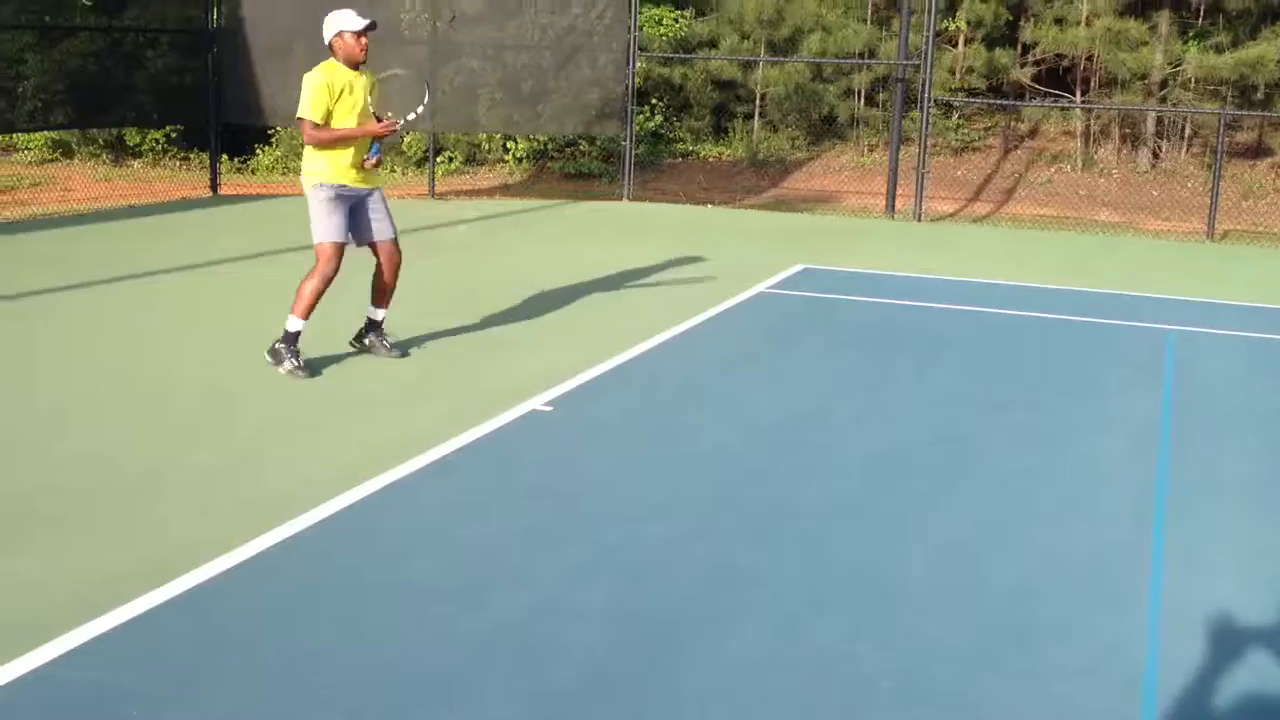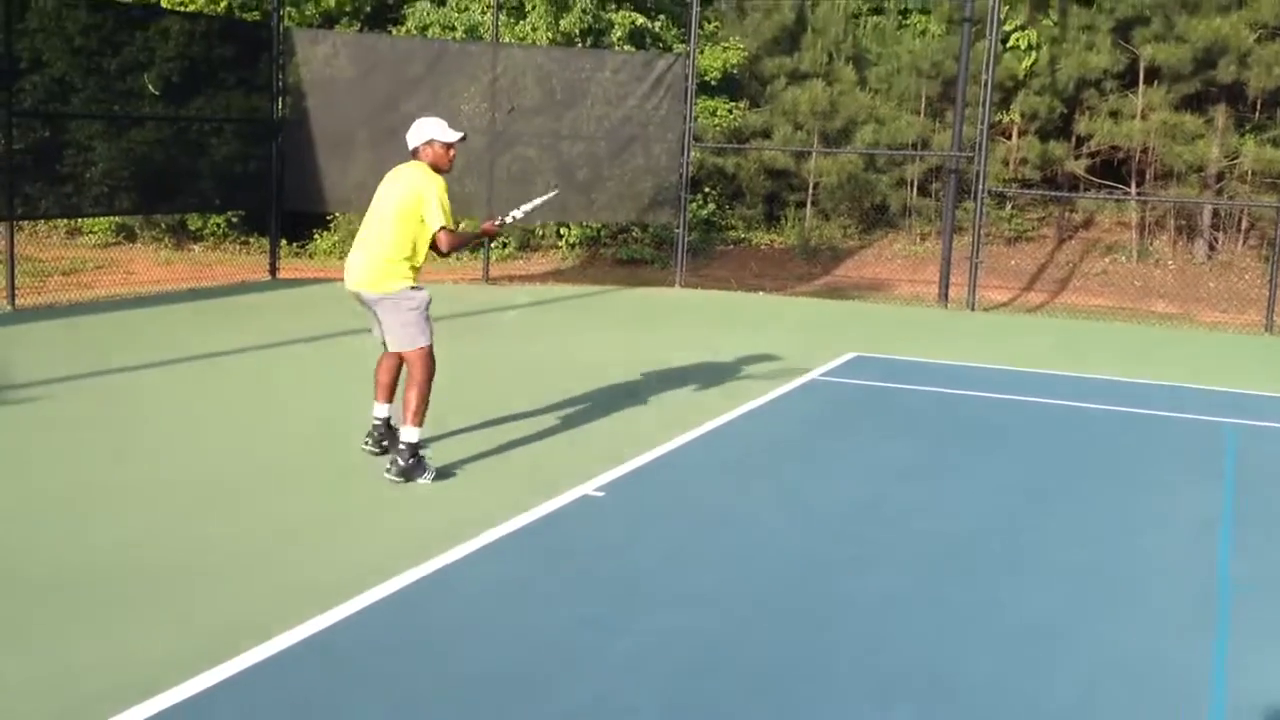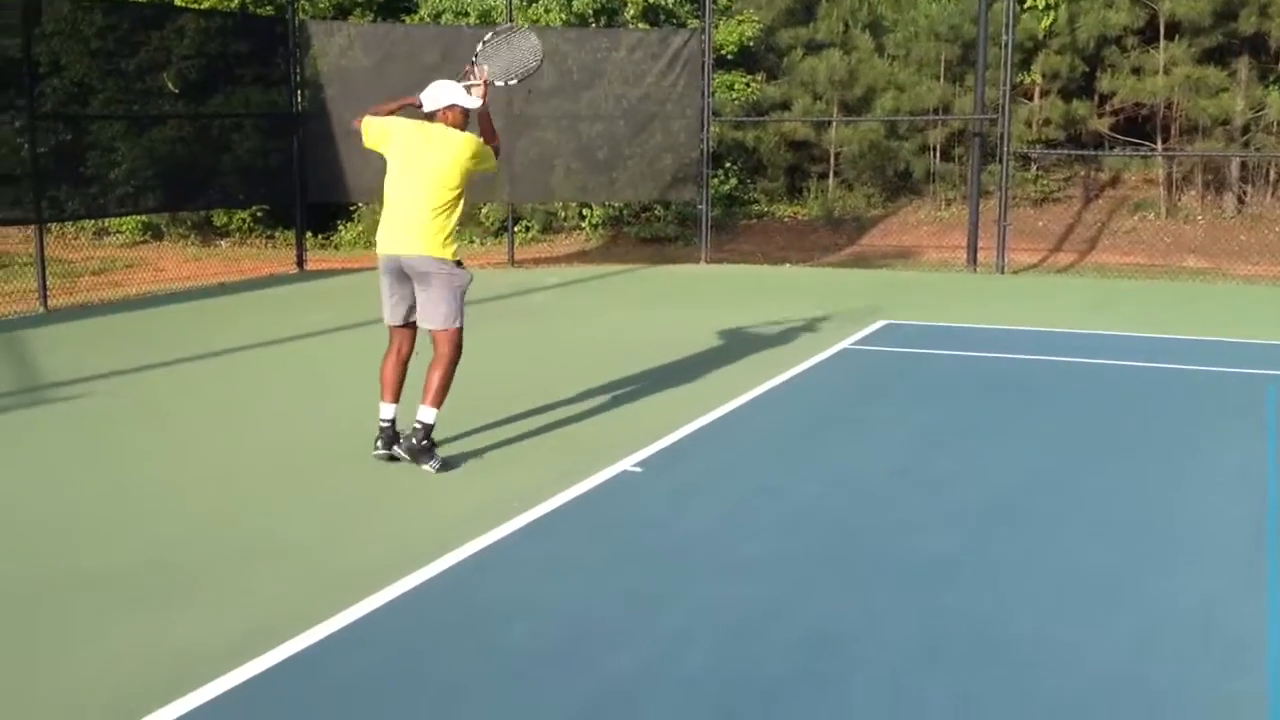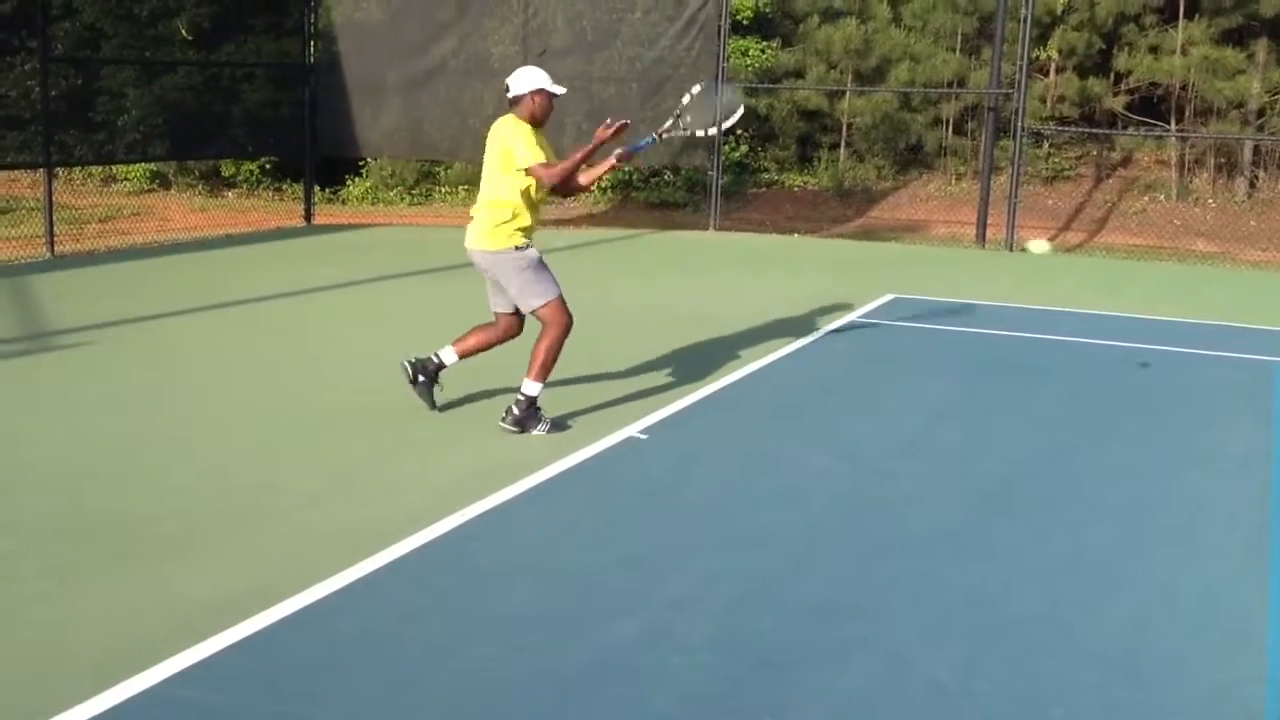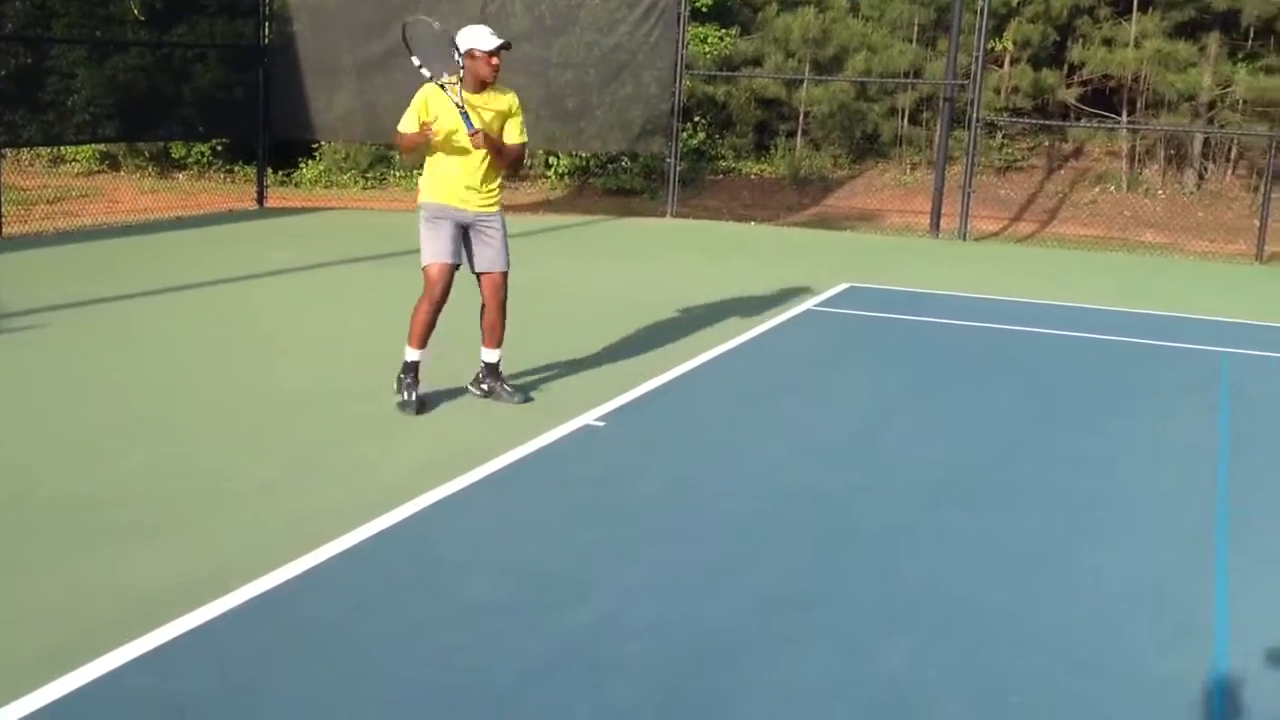
dt=0.7s
person 1, frame 1
left shoulder: (363, 80)
right shoulder: (320, 78)
right elbow: (310, 135)
left wrist: (375, 146)
right wrist: (364, 132)
left hip: (363, 184)
right hip: (327, 180)
left knee: (390, 259)
right knee: (329, 263)
left ankle: (370, 332)
right ankle: (285, 344)
person 1, frame 2
left shoulder: (399, 175)
right shoulder: (430, 183)
right elbow: (448, 244)
left wrist: (434, 241)
right wrist: (483, 232)
left hip: (359, 274)
right hip: (388, 281)
left knee: (396, 349)
right knee: (422, 367)
left ankle: (380, 429)
right ankle: (406, 457)
person 1, frame 3
left shoulder: (398, 129)
right shoulder: (467, 144)
left elbow: (361, 120)
right elbow: (494, 152)
left wrist: (406, 102)
right wrist: (483, 104)
left hip: (390, 250)
right hip: (432, 254)
left knee: (400, 344)
right knee: (448, 348)
left ankle: (386, 434)
right ankle: (418, 438)
person 1, frame 4
left shoulder: (535, 134)
right shoulder: (510, 129)
left elbow: (566, 188)
right elbow: (551, 178)
left wrist: (608, 165)
right wrist: (594, 145)
left hip: (497, 243)
right hip: (502, 244)
left knee: (508, 325)
right knee: (559, 321)
left ankle: (428, 366)
right ankle: (522, 409)
person 1, frame 5
left shoulder: (507, 101)
right shoulder: (433, 93)
left elbow: (518, 161)
right elbow: (403, 142)
left wrist: (494, 146)
right wrist: (416, 139)
left hip: (486, 209)
right hip: (440, 204)
left knee: (495, 293)
right knee: (436, 288)
left ankle: (489, 375)
right ankle: (408, 374)
